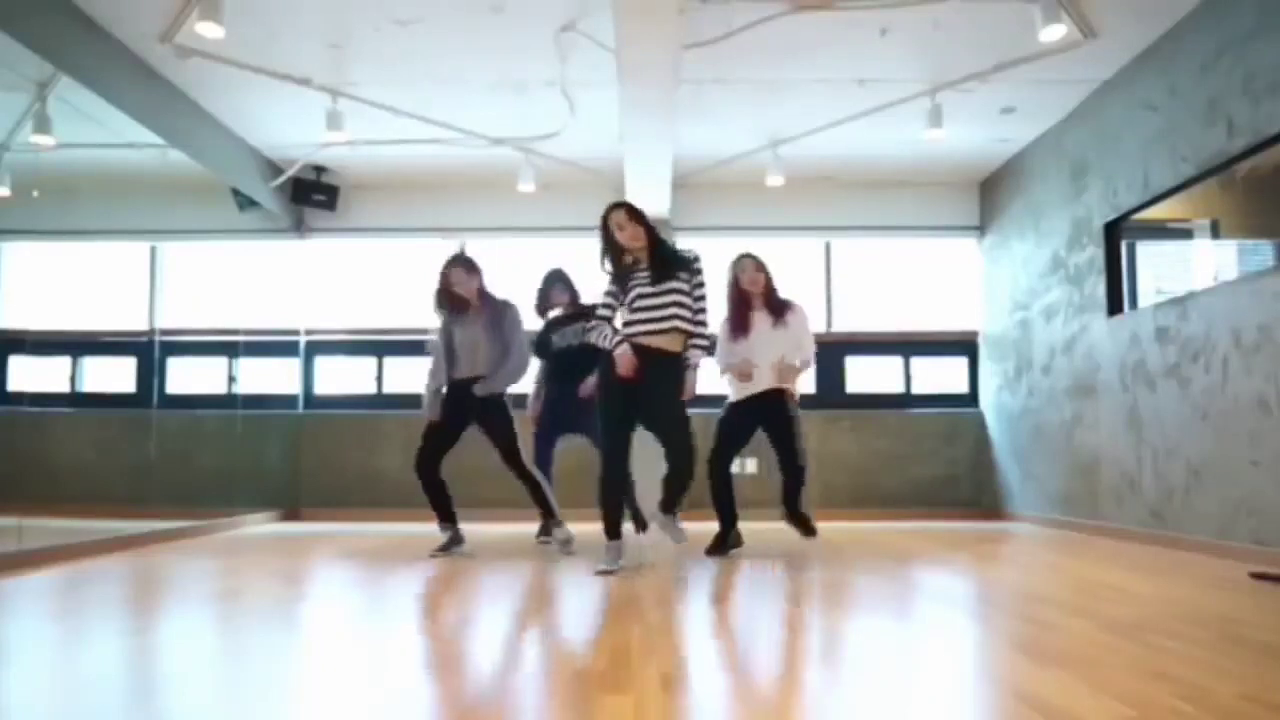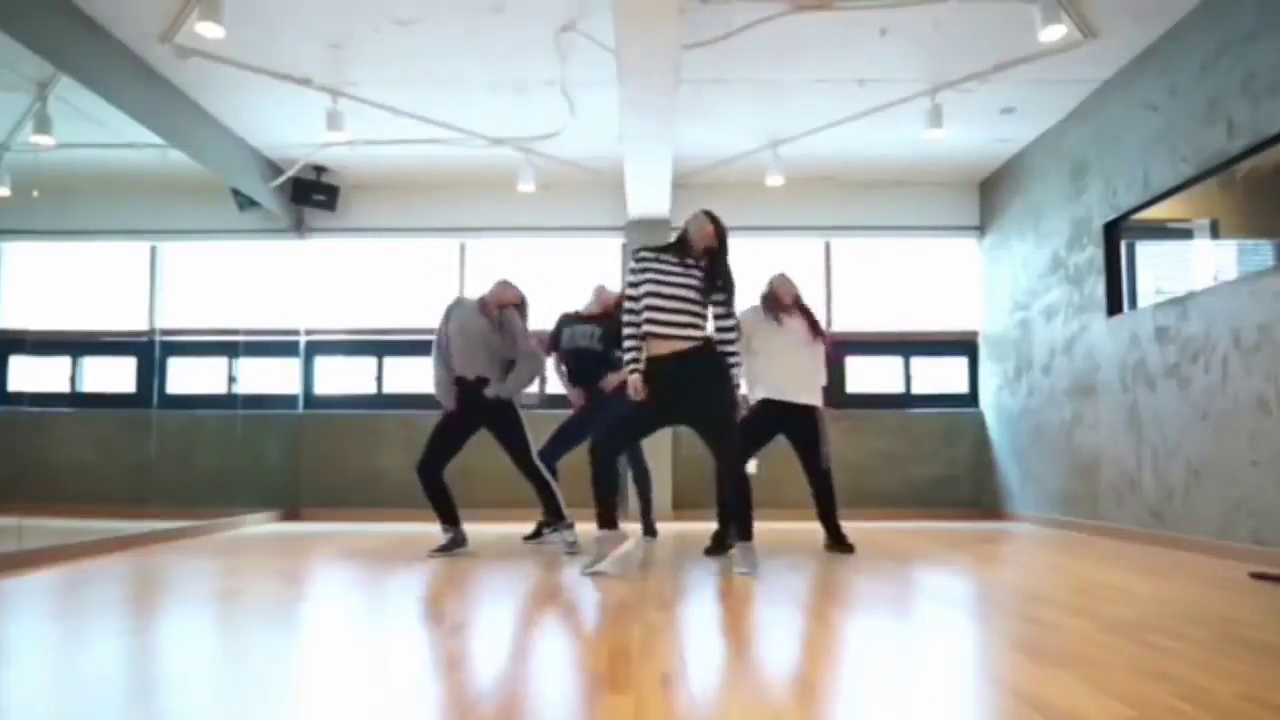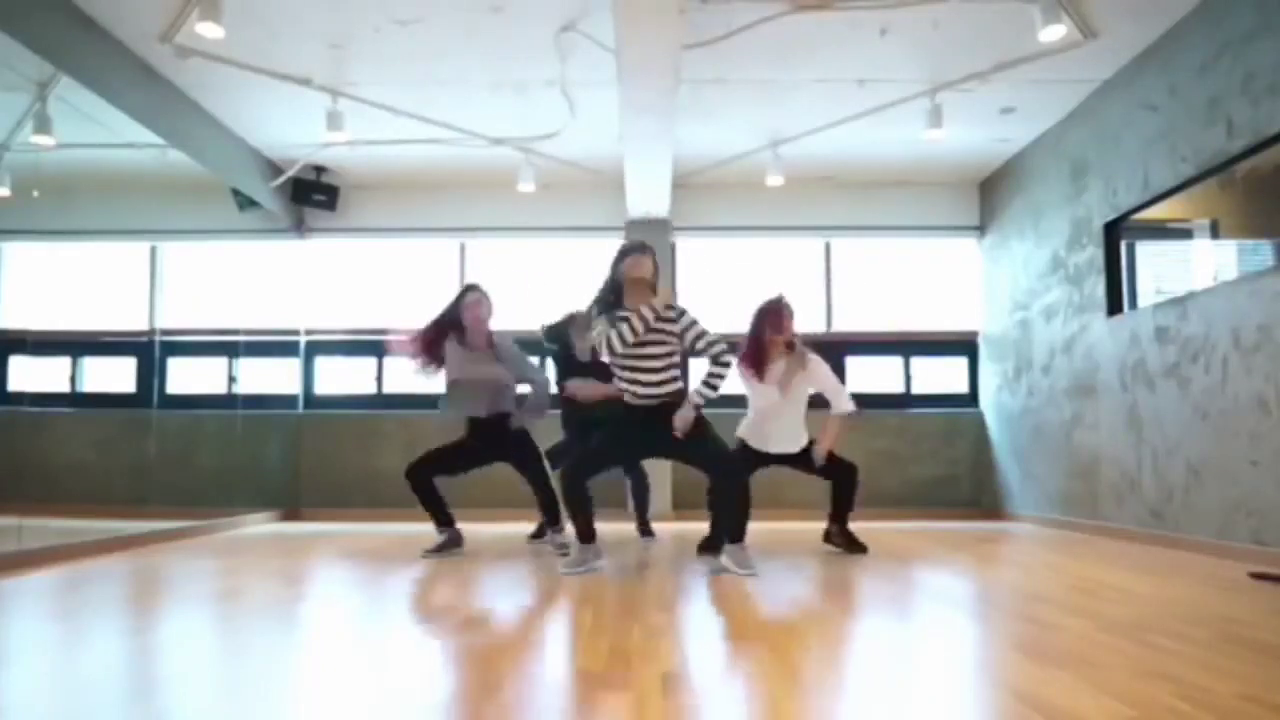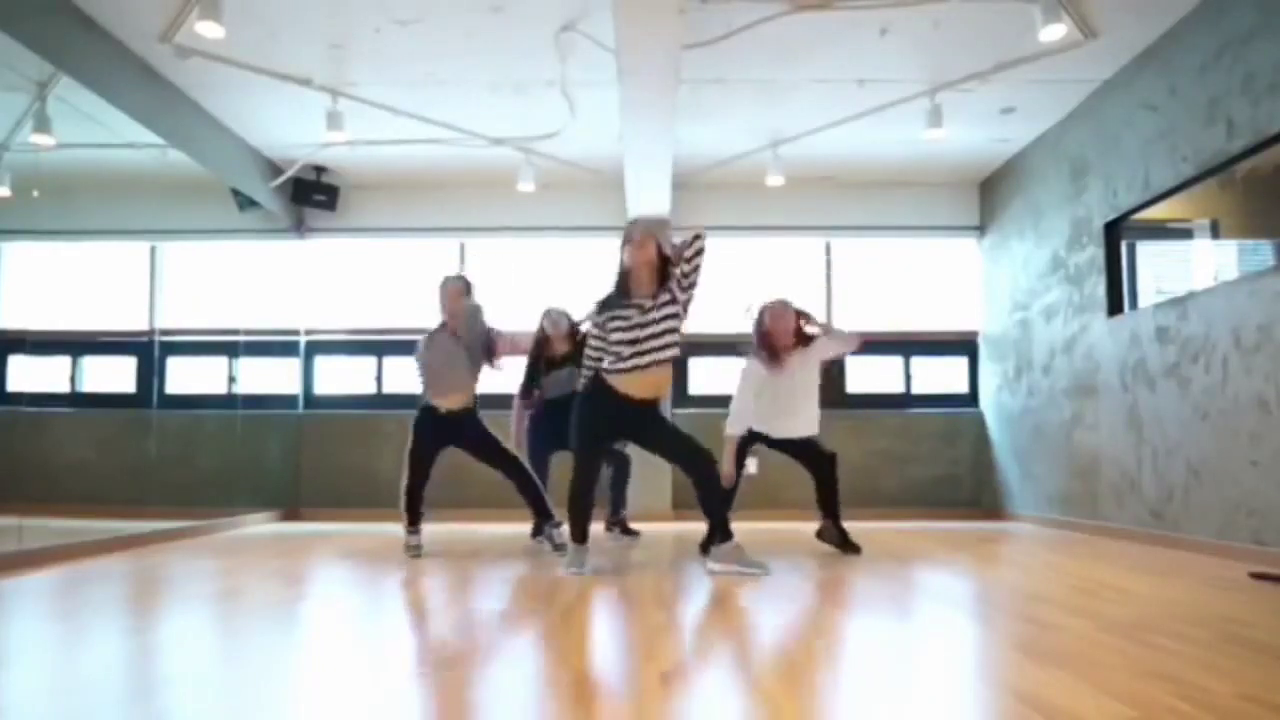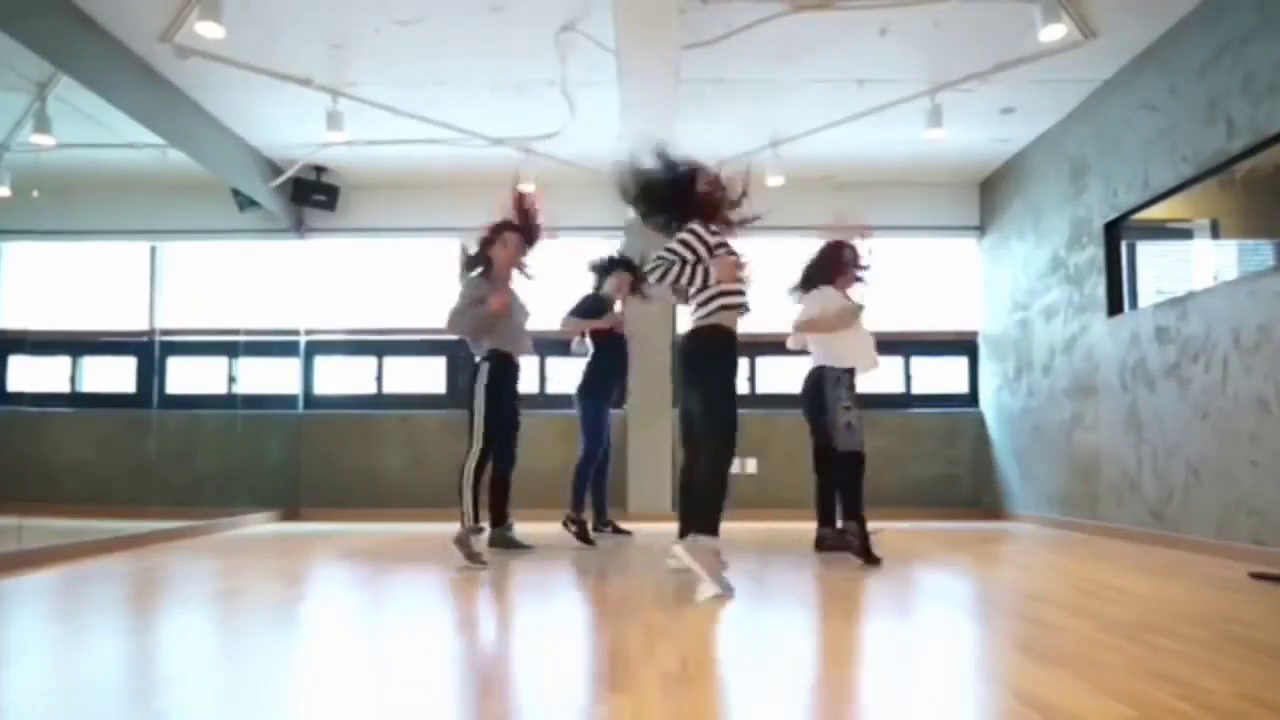
dt=1s
person 1, frame 1
left shoulder: (686, 264)
right shoulder: (621, 276)
left elbow: (700, 319)
right elbow: (598, 326)
left wrist: (691, 366)
right wrist: (618, 346)
left hip: (665, 370)
right hip: (624, 369)
left knee: (683, 457)
right knee: (614, 461)
left ankle: (667, 513)
right ankle: (614, 544)
person 1, frame 2
left shoulder: (713, 272)
right shoulder: (643, 260)
left elbow: (727, 330)
right elbow: (630, 318)
left wrist: (732, 386)
right wrist: (632, 370)
left hip: (702, 370)
right hip: (658, 376)
left knee: (729, 457)
right knee: (602, 447)
left ankle: (743, 544)
right ankle: (609, 536)
person 1, frame 3
left shoulder: (674, 313)
right shoulder: (605, 310)
left elbow: (721, 355)
right elbow: (615, 344)
left wrist: (693, 406)
right wrist: (646, 313)
left hip: (677, 418)
right hip: (631, 420)
left knee: (729, 471)
right knee: (572, 471)
left ankle: (734, 547)
right ankle: (588, 547)
person 1, frame 4
left shoulder: (676, 293)
right shoulder: (607, 309)
left elbow: (696, 244)
right elbow: (590, 361)
left wrist: (668, 250)
left hip: (646, 412)
right hip: (601, 404)
left knee: (704, 466)
right knee: (584, 475)
left ankle: (722, 549)
right ankle: (578, 549)
person 1, frame 5
left shoulder: (713, 235)
right shoulder: (697, 230)
right elbow: (656, 269)
right wrist: (714, 271)
left hip: (704, 349)
right hip: (710, 347)
left knee: (699, 451)
right knee: (719, 445)
left ankle: (689, 541)
right ankle: (701, 542)
person 2, frame 1
left shoulder: (503, 312)
right shoulder: (452, 318)
left elbow: (518, 359)
right elbow: (441, 360)
left wrist: (488, 386)
right wrist: (432, 399)
left hip: (488, 399)
right hip: (456, 398)
left knee: (516, 463)
right knee: (425, 463)
left ankle: (555, 526)
right ankle: (451, 531)
person 2, frame 2
left shoulder: (508, 318)
right shoulder: (457, 309)
left elbow: (533, 359)
right elbow: (441, 354)
left wrist: (503, 389)
right wrist: (446, 393)
left hip: (493, 399)
right hip: (462, 399)
left knee: (529, 465)
right knee: (427, 467)
left ankle: (563, 528)
right ankle: (454, 533)
person 2, frame 3
left shoulder: (505, 347)
right shoulder: (453, 344)
left elbow: (540, 385)
right elbow: (458, 372)
left wrist: (526, 416)
right wrist: (497, 374)
left hip: (509, 430)
right hip: (478, 434)
left knee: (537, 471)
right knee: (417, 473)
left ankle: (556, 530)
right ankle: (450, 533)
person 2, frame 4
left shoulder: (474, 332)
right shoulder: (431, 338)
left hip: (464, 420)
right hip: (430, 420)
left knee: (513, 467)
right knee: (416, 476)
left ankle: (548, 524)
right ankle: (413, 532)
person 2, frame 5
left shoulder: (505, 288)
right shoulder: (479, 283)
right elbow: (455, 323)
right wrist: (489, 308)
left hip: (506, 373)
right hip: (490, 370)
left knee: (505, 456)
right knee: (481, 449)
left ankle: (499, 529)
right ankle: (468, 531)
person 3, frame 1
left shoulder: (790, 312)
right shoulder: (735, 319)
left elbow: (807, 351)
right elbow: (721, 357)
left wrist: (791, 367)
right wrist: (734, 366)
left hip: (777, 396)
right hip: (742, 399)
left knee: (793, 461)
right knee: (718, 463)
left ankle: (792, 508)
right ankle: (728, 530)
person 3, frame 2
left shoulder: (810, 324)
right shoulder: (753, 317)
left elbow: (817, 369)
left wrist: (815, 401)
left hip: (805, 407)
right hip: (767, 404)
left knee: (819, 470)
left ankle: (834, 534)
right ankle: (725, 532)
person 3, frame 3
left shoulder: (807, 361)
right shoulder: (747, 363)
left elbow: (843, 401)
right elbow: (767, 400)
left wrist: (826, 440)
right wrist: (791, 371)
left hip: (794, 444)
right hip: (754, 444)
left knee: (847, 472)
left ankle: (837, 529)
person 3, frame 4
left shoulder: (812, 349)
right shoulder: (757, 363)
left elbow: (852, 343)
right elbow: (738, 411)
left wrist: (820, 327)
right wrist: (727, 459)
left hip: (788, 429)
right hip: (751, 425)
left knee: (826, 462)
right knee: (729, 472)
left ankle: (831, 525)
person 3, frame 5
left shoulder: (835, 298)
right shoulder: (824, 294)
left elbow: (795, 341)
right elbow: (801, 325)
right wrist: (841, 320)
left hip: (825, 383)
right hip: (832, 380)
left knee: (829, 462)
right knee: (850, 454)
left ankle: (827, 531)
right ankle: (853, 529)
person 4, frame 1
left shoulder: (593, 317)
right shoulder: (551, 326)
left wrist: (596, 377)
right wrist: (534, 397)
left hip: (586, 399)
right hip: (556, 401)
right knee: (541, 460)
left ankle: (636, 514)
right ankle: (548, 522)
person 4, frame 2
left shoulder: (613, 323)
right shoulder: (566, 321)
right elbow: (556, 359)
left wrist: (620, 374)
right wrist: (569, 387)
left hip: (615, 399)
right hip: (588, 404)
left knee: (635, 459)
right knee: (545, 457)
left ankle: (647, 520)
right ankle: (550, 521)
person 4, frame 3
left shoulder: (605, 360)
right shoulder: (563, 355)
right elbow: (571, 389)
right wrist: (605, 389)
right hip: (578, 433)
left knee: (635, 471)
left ankle: (643, 522)
right ankle: (548, 521)
person 4, frame 4
left shoulder: (581, 349)
right shoulder: (538, 358)
right elbow: (522, 399)
right wrist: (518, 438)
right hip: (544, 430)
left knee: (621, 460)
right knee: (537, 474)
left ankle: (616, 519)
right ankle: (541, 522)
person 4, frame 5
left shoulder: (610, 308)
right shoulder: (594, 301)
right elbow: (567, 323)
right wrist: (603, 323)
left hip: (602, 391)
right hip: (596, 389)
left knee: (601, 455)
right knee: (592, 452)
left ankle: (602, 520)
right ankle: (574, 517)
